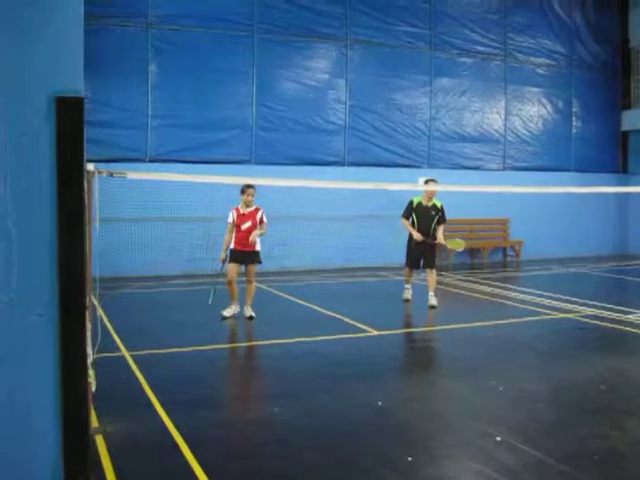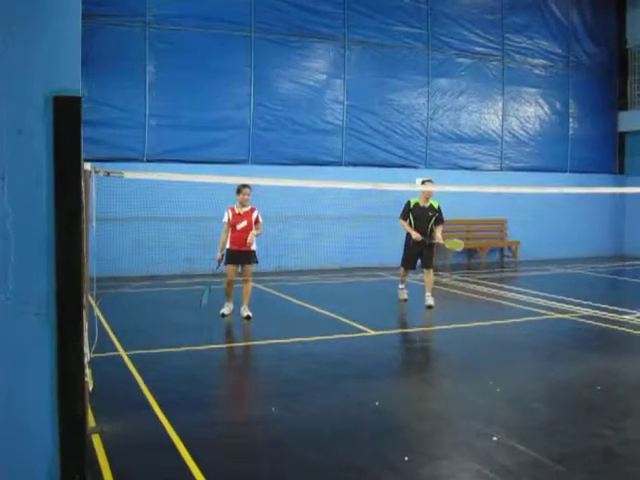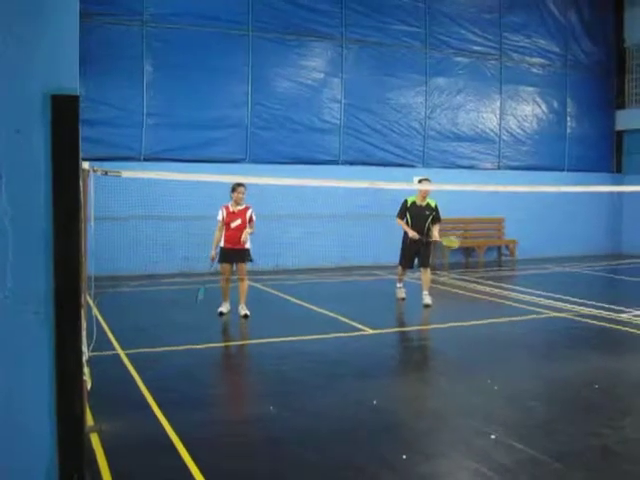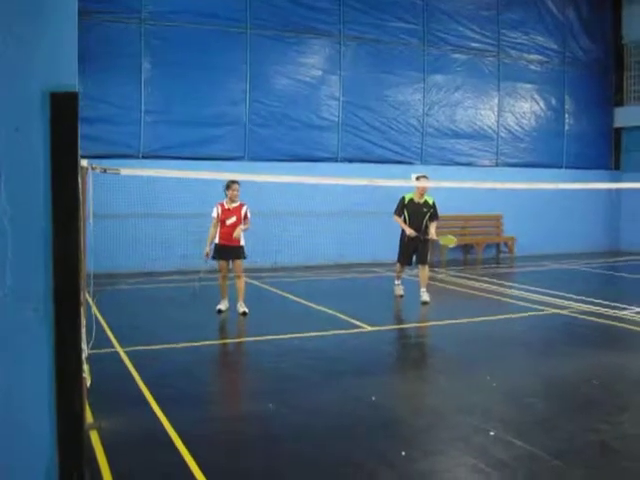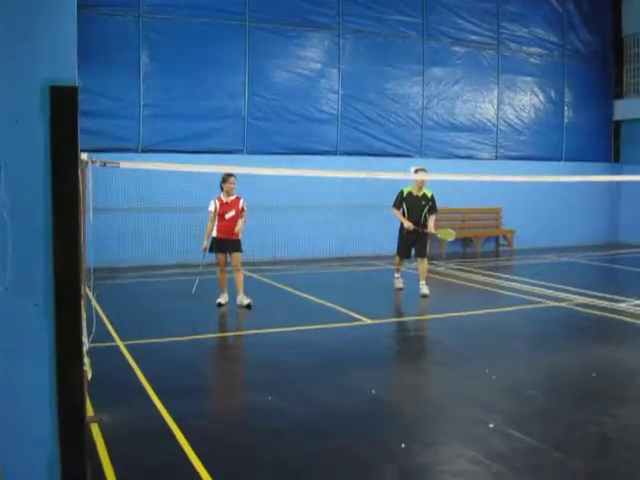
dt=0.2s
person 1, frame 1
left shoulder: (259, 212)
right shoulder: (234, 212)
left elbow: (264, 229)
right elbow: (229, 233)
left wrist: (257, 233)
right wrist: (224, 251)
left hip: (252, 250)
right hip: (236, 250)
left knee: (250, 279)
right knee: (230, 279)
left ankle: (248, 308)
right ankle: (234, 306)
person 1, frame 2
left shoulder: (254, 212)
right shoulder: (230, 212)
left elbow: (259, 229)
right elbow: (225, 232)
left wrist: (253, 234)
right wrist: (220, 251)
left hip: (248, 250)
right hip: (232, 250)
left knee: (247, 279)
right knee: (229, 280)
left ankle: (245, 307)
right ankle: (228, 303)
person 1, frame 3
left shoulder: (248, 210)
right shoulder: (224, 210)
left elbow: (252, 228)
right elbow: (219, 230)
left wrist: (247, 232)
right wrist: (214, 249)
left hip: (242, 248)
right hip: (226, 248)
left knee: (242, 277)
right knee: (225, 277)
left ankle: (242, 306)
right ankle: (225, 303)
person 1, frame 4
left shoulder: (243, 207)
right shoulder: (219, 207)
left elbow: (247, 225)
right elbow: (214, 227)
left wrist: (241, 228)
right wrist: (208, 246)
left hip: (237, 245)
right hip: (221, 245)
left knee: (239, 274)
right knee: (223, 274)
left ankle: (241, 303)
right ankle: (224, 301)
person 1, frame 5
left shoulder: (240, 200)
right shoulder: (216, 201)
left elbow: (243, 217)
right elbow: (211, 221)
left wrist: (241, 222)
right wrist: (206, 240)
left hip: (235, 239)
right hip: (219, 238)
left knee: (237, 267)
right knee: (221, 267)
left ankle: (241, 296)
right ankle: (223, 295)
person 2, frame 1
left shoulder: (438, 206)
right shoulder: (414, 202)
left elbow: (441, 224)
right elbow: (404, 219)
left wrist: (439, 234)
right wrist: (413, 232)
left hip: (430, 241)
right hip: (415, 240)
left knee: (431, 268)
right knee: (410, 267)
left ankle: (431, 296)
right ankle: (407, 288)
person 2, frame 2
left shoulder: (436, 206)
right shoulder: (411, 203)
left elbow: (439, 224)
right elbow: (402, 220)
left wrist: (438, 234)
right wrist: (412, 232)
left hip: (428, 242)
right hip: (412, 241)
left knee: (428, 268)
right knee: (405, 267)
left ankle: (428, 296)
right ankle: (402, 287)
person 2, frame 3
left shoulder: (433, 205)
right shoulder: (408, 202)
left elbow: (436, 223)
right elbow: (399, 219)
left wrist: (435, 232)
right wrist: (409, 231)
left hip: (425, 240)
right hip: (409, 239)
left knee: (425, 267)
right knee: (403, 266)
left ankle: (425, 294)
right ankle: (399, 286)
person 2, frame 4
left shoulder: (430, 202)
right shoulder: (405, 199)
left elbow: (434, 220)
right elbow: (397, 216)
left wrist: (432, 230)
right wrist: (406, 228)
left hip: (423, 237)
right hip: (407, 236)
left knee: (423, 264)
right knee: (401, 262)
left ankle: (423, 291)
right ankle: (398, 283)
person 2, frame 5
left shoulder: (429, 195)
right shoulder: (404, 192)
left elbow: (432, 213)
right elbow: (395, 209)
left wrist: (431, 224)
right wrist: (404, 221)
left hip: (422, 230)
right hip: (406, 229)
left knee: (422, 257)
right knee: (400, 255)
left ankle: (423, 284)
right ankle: (397, 276)
